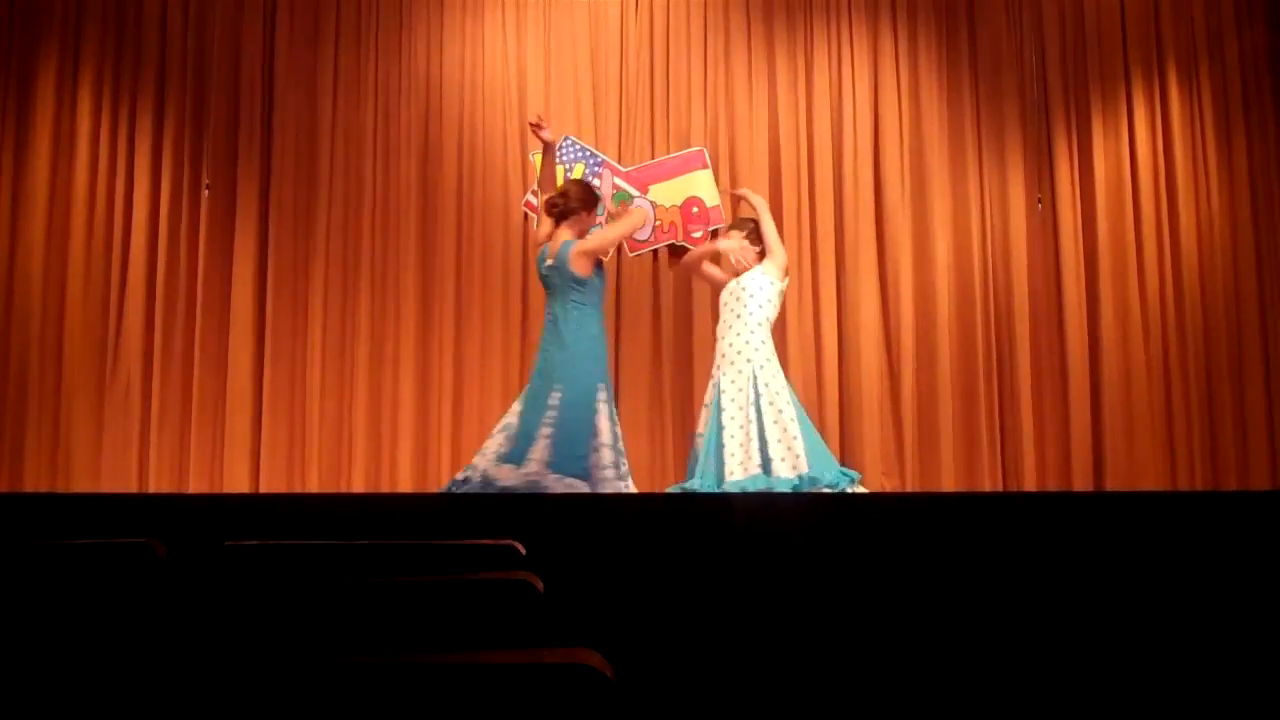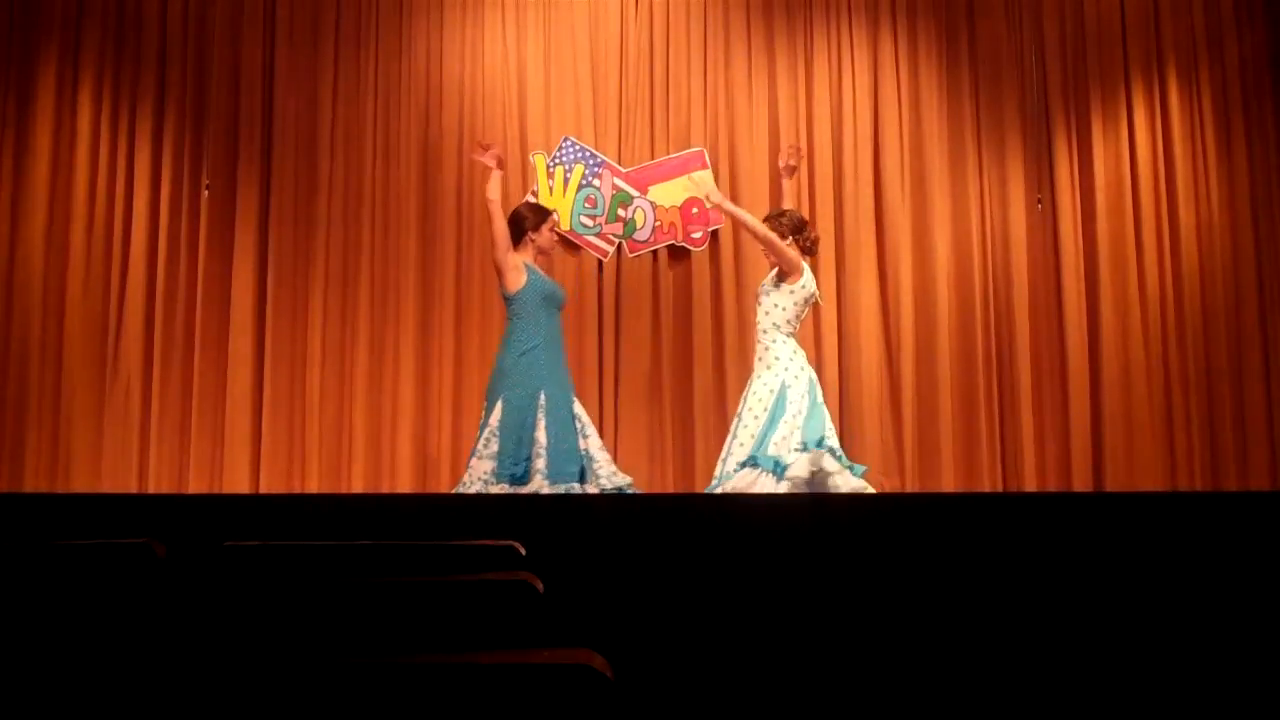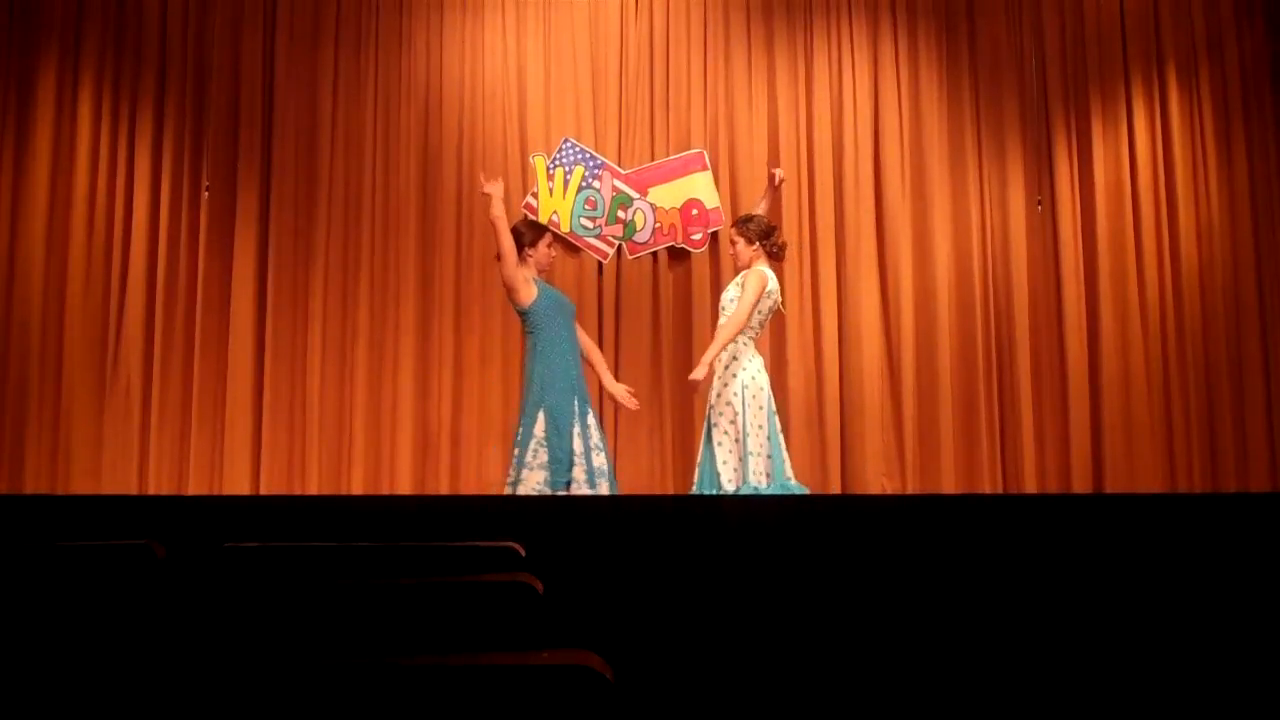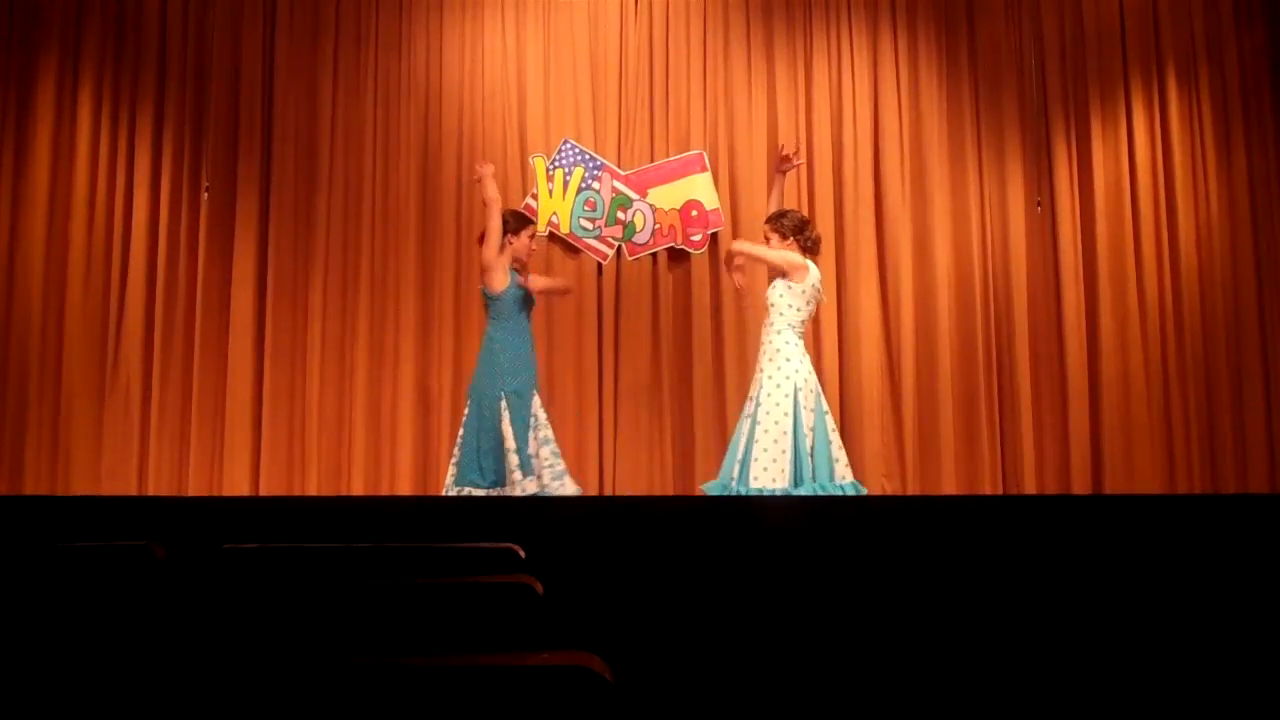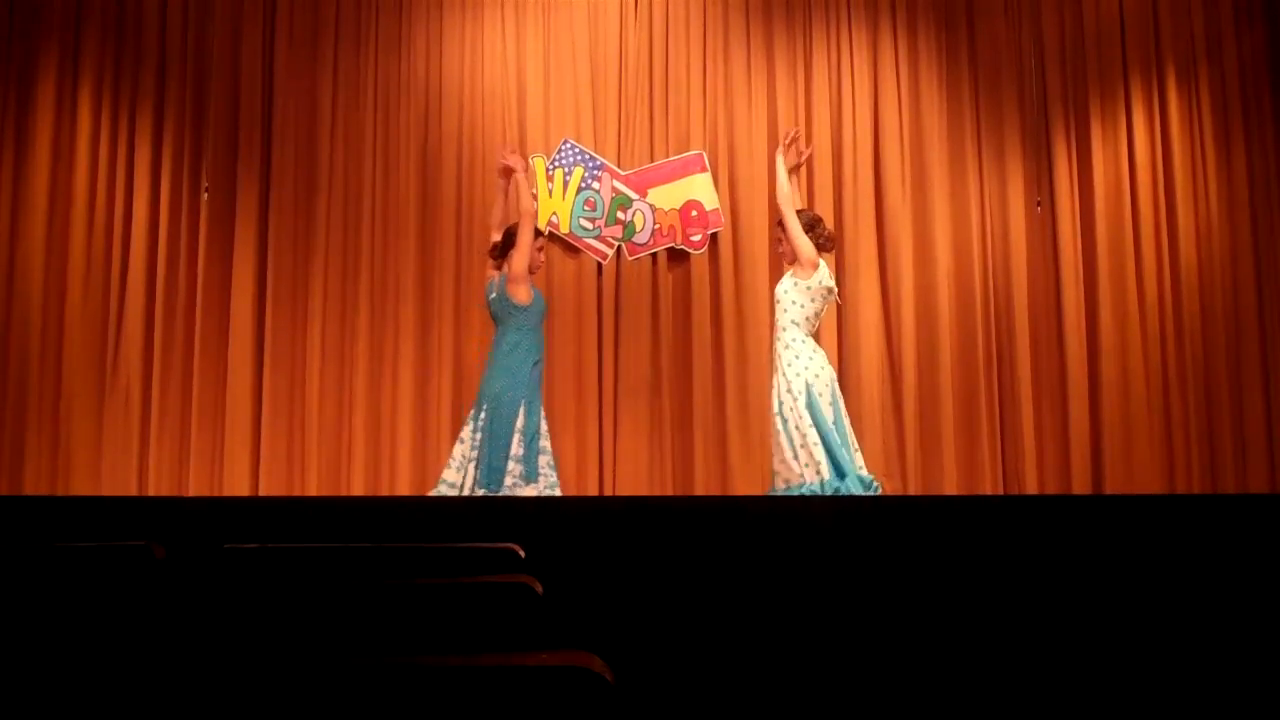
dt=0.7s
person 1, frame 1
left shoulder: (547, 245)
right shoulder: (583, 250)
left elbow: (547, 194)
right elbow: (634, 220)
left wrist: (548, 148)
right wrist: (620, 213)
left hip: (554, 358)
right hip: (582, 360)
left knee: (543, 437)
right knee: (578, 447)
person 1, frame 2
left shoulder: (536, 275)
right shoulder: (510, 266)
right elbow: (493, 202)
right wrist: (496, 170)
left hip: (548, 381)
right hip: (520, 379)
left knee: (552, 462)
right knee: (517, 460)
person 1, frame 3
left shoulder: (547, 292)
right shoulder: (518, 282)
left elbow: (580, 339)
right elbow: (499, 222)
left wrist: (610, 383)
right wrist: (495, 195)
left hip: (571, 392)
right hip: (548, 391)
left knee: (580, 472)
right knee: (546, 474)
person 1, frame 4
left shoulder: (518, 278)
right shoulder: (493, 269)
left elbow: (563, 286)
right elbow: (493, 203)
left wrist: (543, 285)
right wrist: (486, 177)
left hip: (516, 382)
right hip: (501, 383)
left knee: (498, 462)
right knee: (524, 461)
person 1, frame 5
left shoulder: (496, 280)
right shoulder: (515, 281)
left elbow: (496, 231)
right elbow: (526, 216)
left wrist: (505, 183)
right wrist: (519, 175)
left hip: (502, 390)
right hip: (513, 392)
left knee: (488, 471)
right knee: (513, 476)
person 2, frame 1
left shoulder: (774, 269)
right shoulder: (728, 284)
left elbow: (763, 209)
right elbow: (689, 263)
left wrist: (746, 195)
right wrist: (715, 247)
left hip: (759, 370)
right hip: (726, 375)
left knee: (774, 455)
right knee: (731, 458)
person 2, frame 2
left shoulder: (794, 268)
right shoulder: (791, 272)
left elbow: (765, 231)
right elbow: (785, 222)
left wrist: (722, 202)
right wrist: (786, 177)
left hip: (782, 372)
right hip: (775, 371)
left knee: (759, 454)
person 2, frame 3
left shoulder: (757, 276)
right shoulder: (760, 274)
left elbow: (737, 321)
right elbow: (755, 227)
left wrist: (706, 360)
right wrist: (769, 192)
left hip: (738, 374)
right hip: (740, 372)
left knee: (745, 463)
right knee: (741, 462)
person 2, frame 4
left shoulder: (799, 266)
right shoulder: (791, 268)
left elbow: (738, 247)
right elbow: (777, 221)
left wrist: (733, 261)
right wrist: (779, 176)
left hip: (785, 372)
right hip: (781, 371)
left knee: (776, 458)
right knee: (783, 458)
person 2, frame 5
left shoulder: (810, 264)
right shoulder: (813, 271)
left elbow: (785, 209)
right elbow: (795, 217)
left wrist: (781, 163)
right wrist: (790, 173)
left hip: (799, 370)
right hip: (804, 366)
left knee: (813, 460)
right knee: (811, 459)
